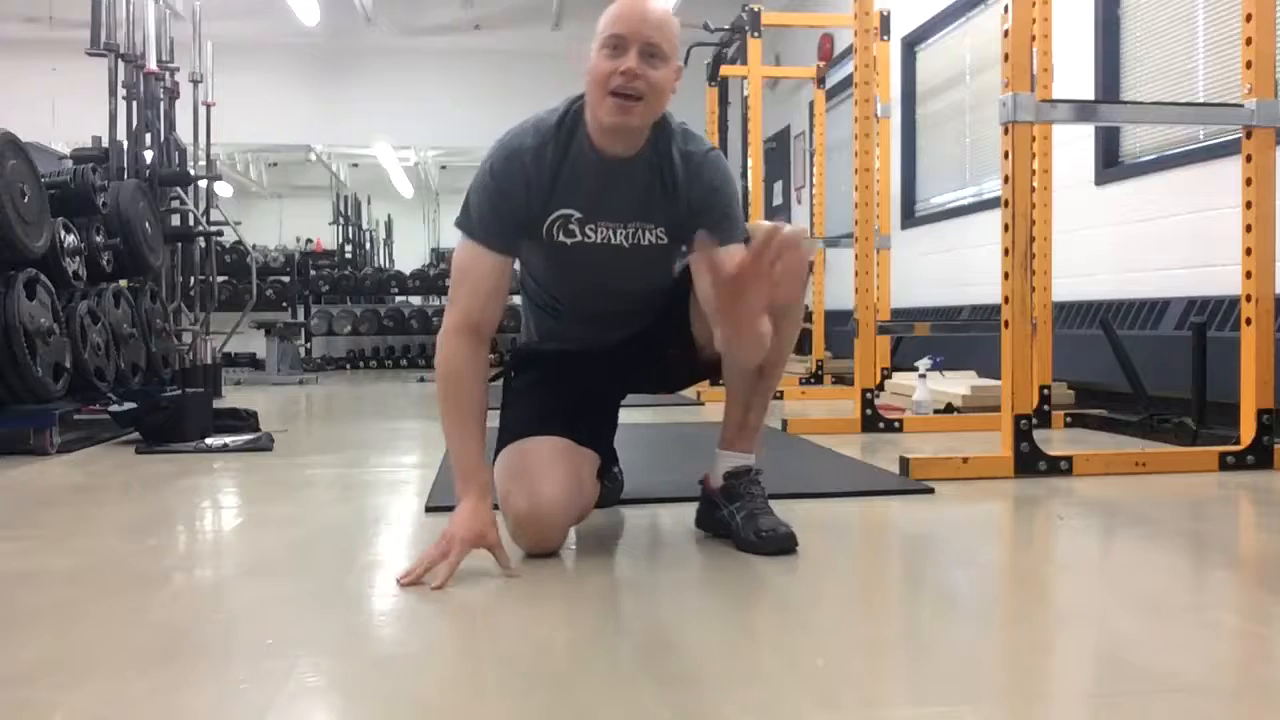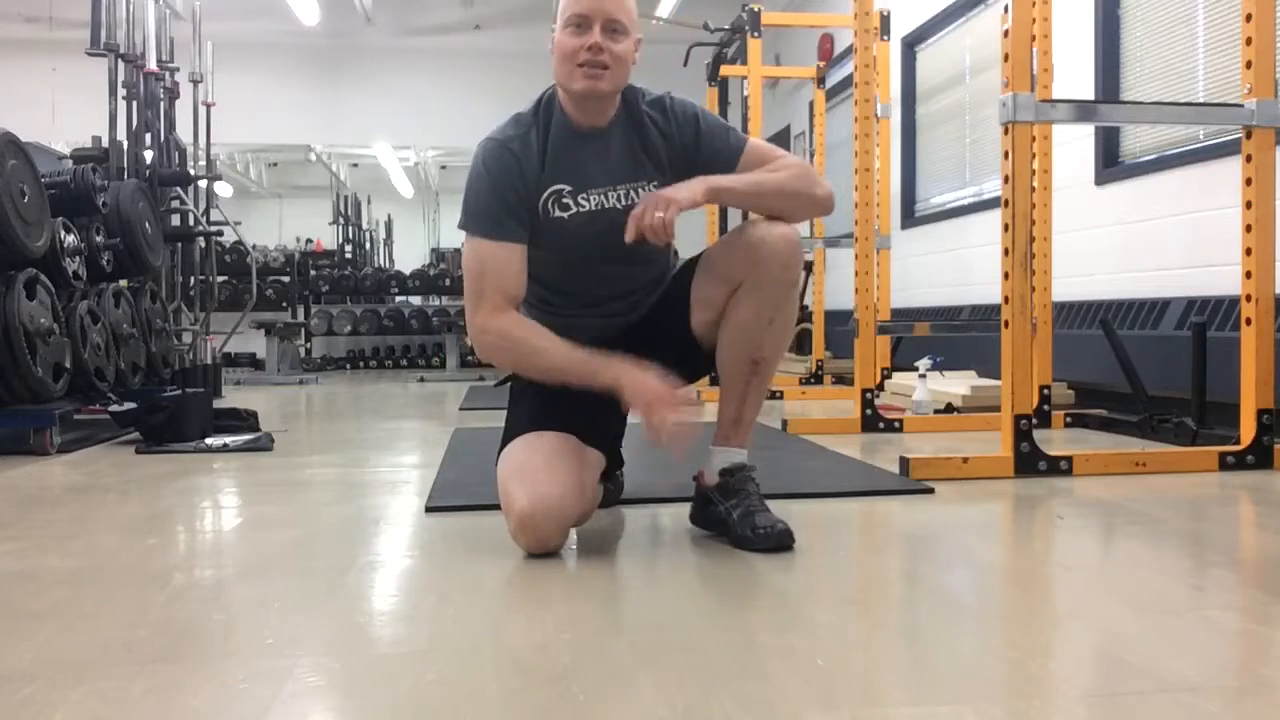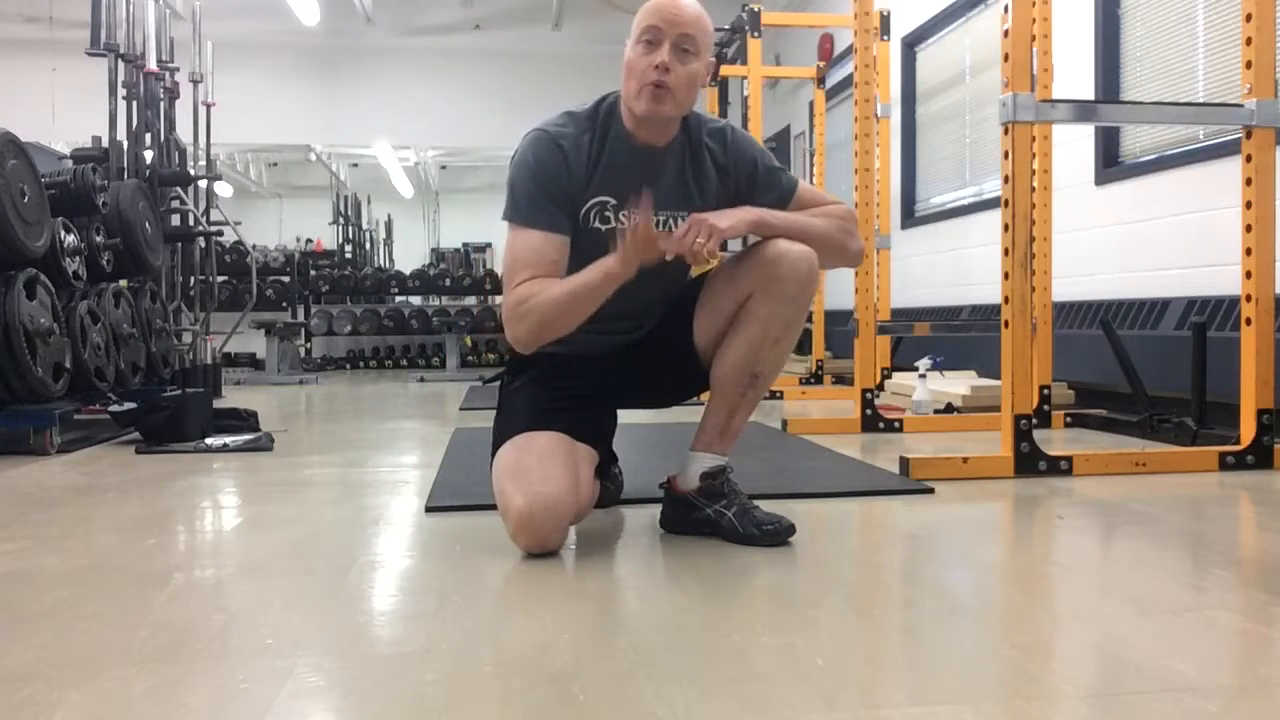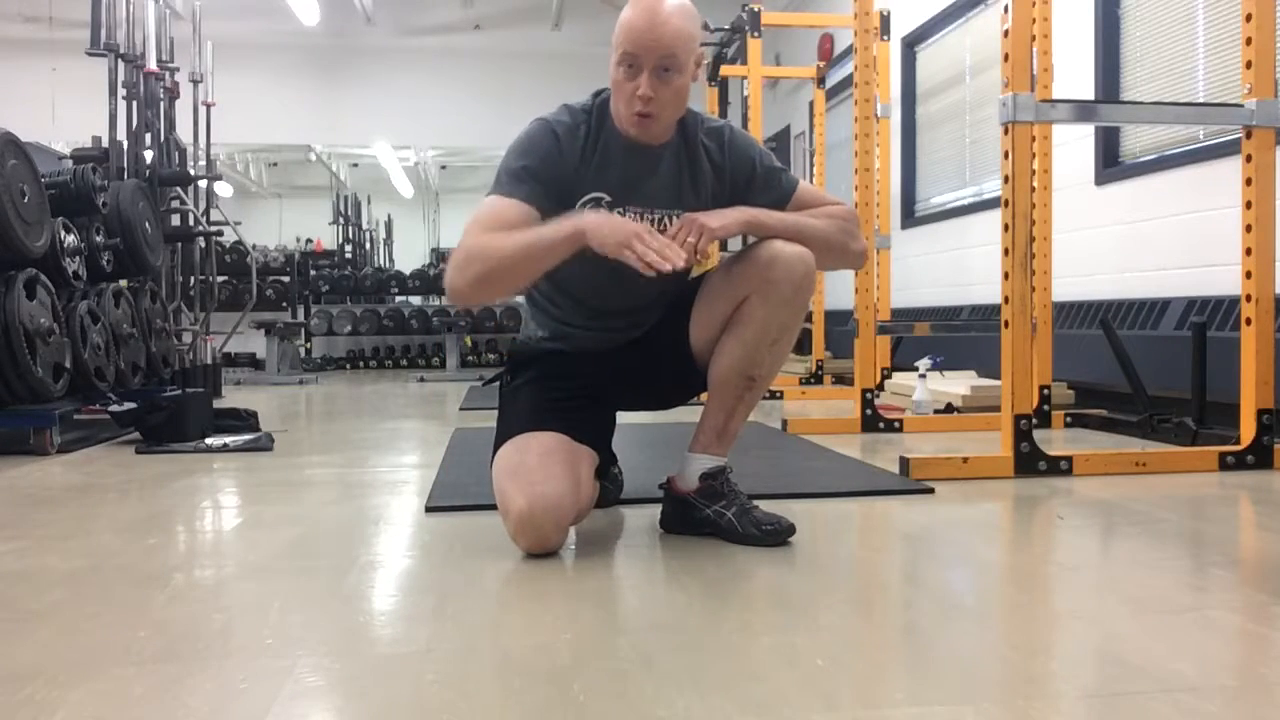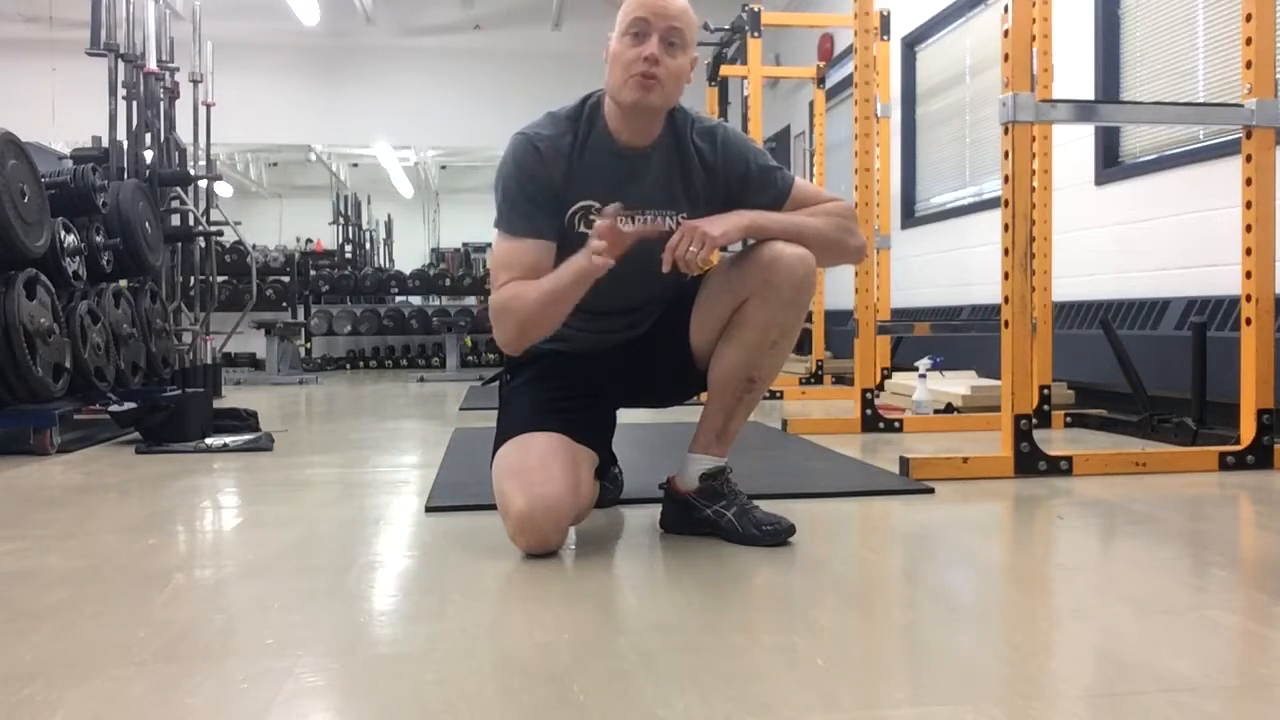
dt=1s
person 1, frame 1
left shoulder: (698, 167)
right shoulder: (521, 159)
left elbow: (741, 335)
right elbow: (466, 330)
left wrist: (744, 311)
right wrist: (473, 499)
left hip: (661, 328)
right hip: (564, 352)
left knee: (782, 248)
right knee: (537, 522)
left ankle: (731, 482)
right ankle: (596, 470)
person 1, frame 2
left shoulder: (672, 123)
right shoulder: (507, 155)
left elbow: (815, 191)
right elbow: (489, 324)
left wrist: (704, 186)
right wrist: (620, 376)
left hip: (660, 324)
right hip: (563, 358)
left knee: (774, 245)
right knee: (538, 521)
left ankle: (725, 478)
right ankle: (596, 466)
person 1, frame 3
left shoulder: (723, 150)
right shoulder: (553, 150)
left elbow: (847, 238)
right elbow: (522, 326)
left wrist: (749, 216)
right wrist: (621, 262)
left hip: (664, 341)
right hip: (565, 360)
left knee: (791, 262)
right knee: (536, 520)
left ankle: (700, 483)
right ankle: (593, 468)
person 1, frame 4
left shoulder: (722, 150)
right shoulder: (553, 140)
left elbow: (849, 240)
right elbow: (463, 280)
left wrist: (742, 216)
right wrist: (581, 228)
left hip: (665, 341)
right hip: (564, 356)
left knee: (787, 263)
right knee: (536, 522)
left ankle: (698, 484)
right ankle: (592, 470)
person 1, frame 5
left shoulder: (713, 148)
right shoulder: (539, 150)
left elbow: (848, 234)
right elbow: (510, 331)
left wrist: (743, 220)
right wrist: (582, 262)
left hip: (665, 338)
right hip: (564, 357)
left knee: (788, 264)
right knee: (535, 521)
left ankle: (699, 484)
right ankle: (593, 467)
